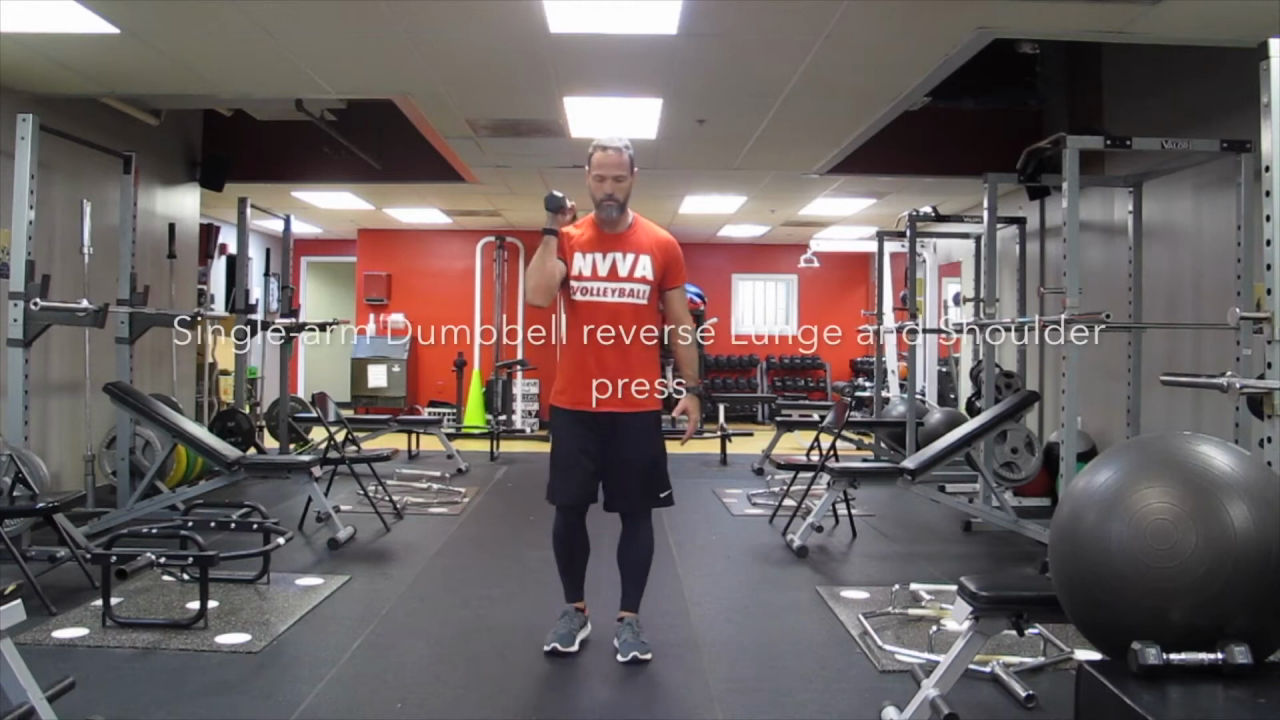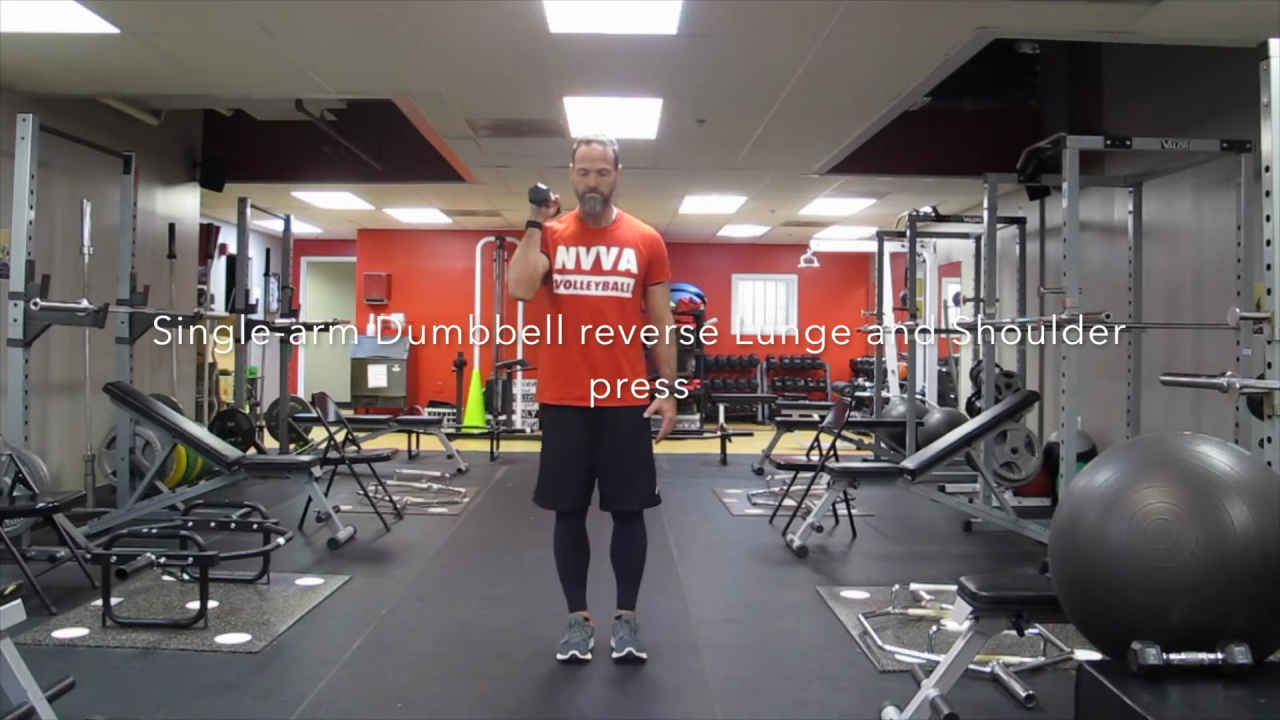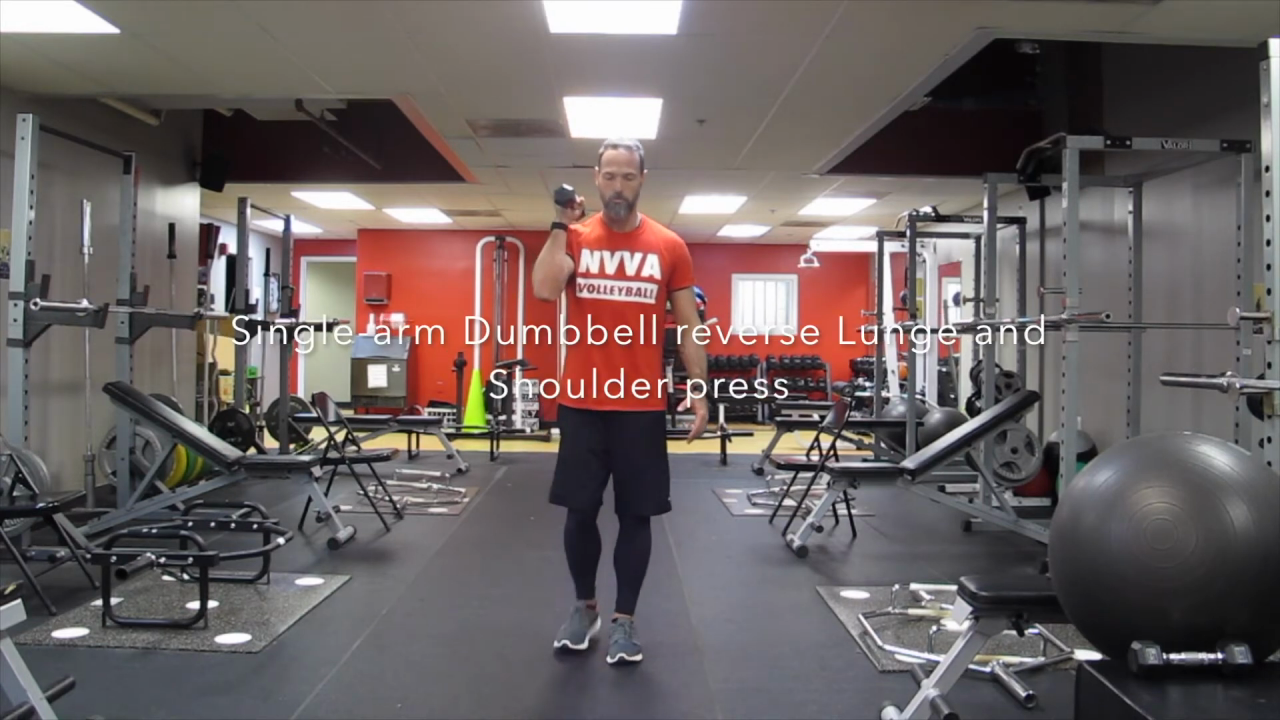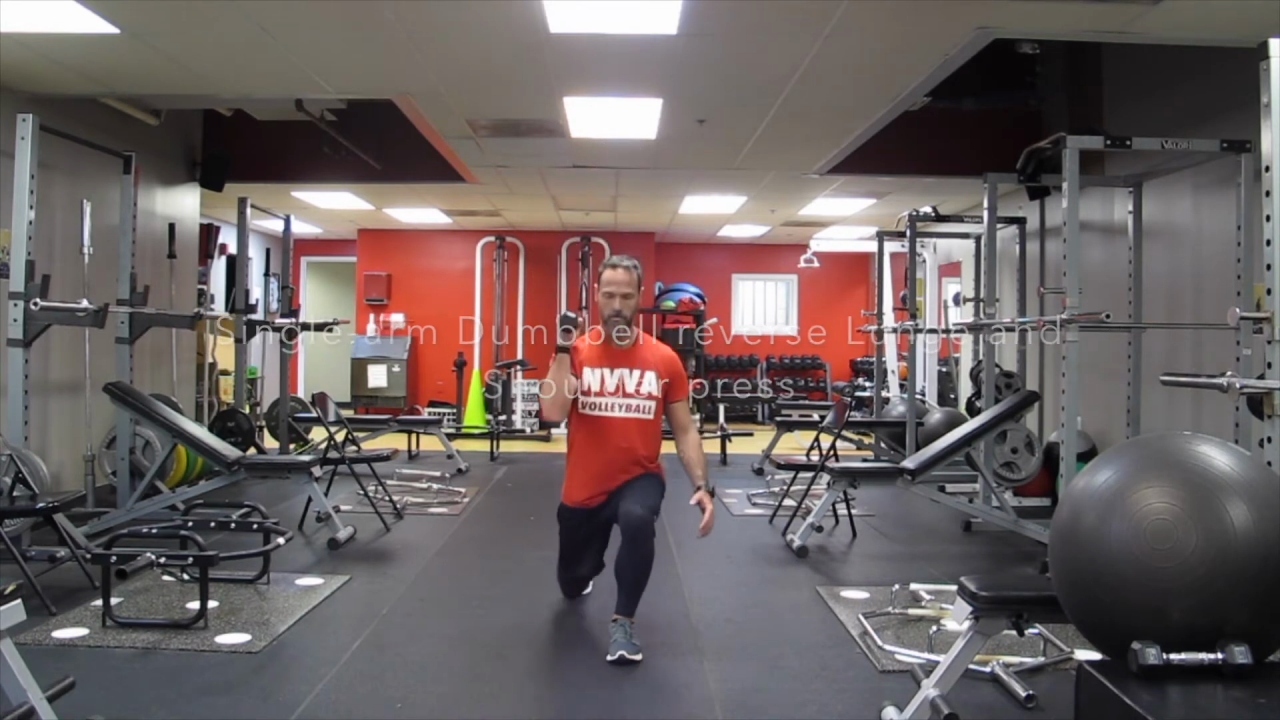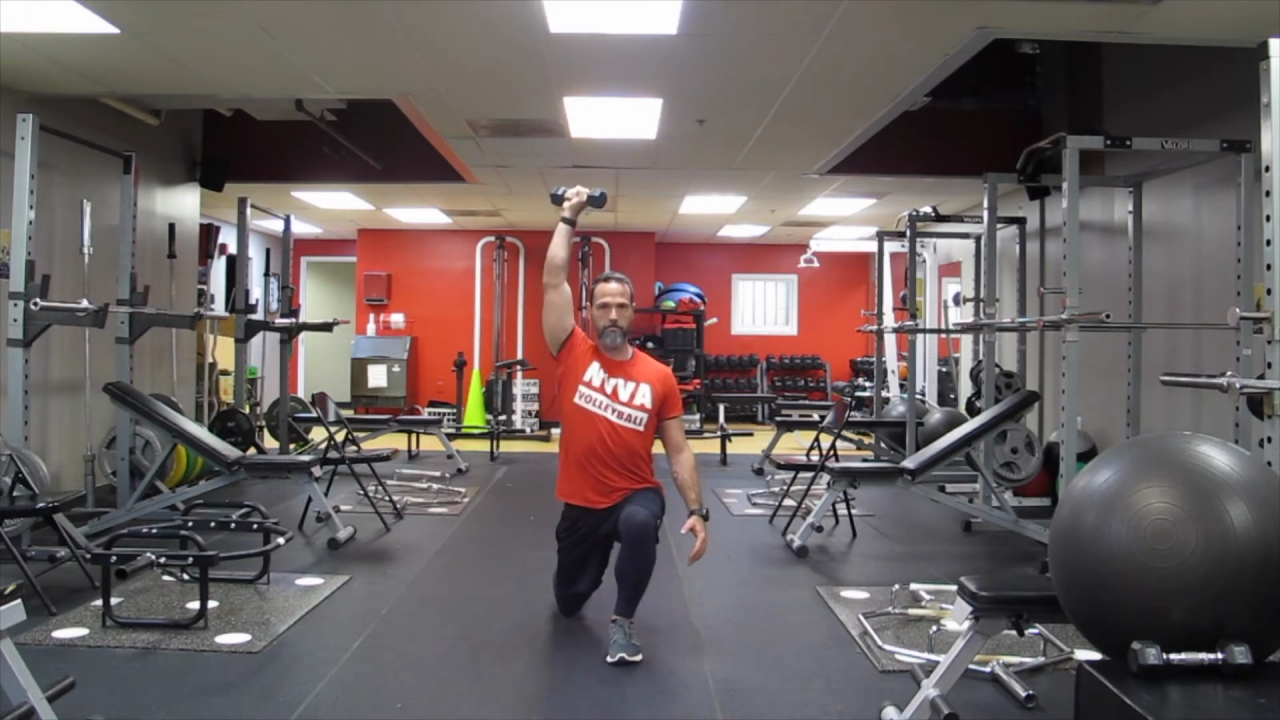
dt=1s
person 1, frame 1
left shoulder: (661, 245)
right shoulder: (566, 239)
left elbow: (679, 322)
right elbow: (537, 297)
left wrist: (691, 389)
right wrist: (552, 230)
left hip: (637, 404)
right hip: (574, 402)
left knee: (636, 512)
right knee: (569, 508)
left ankle: (628, 619)
right ankle: (574, 609)
person 1, frame 2
left shoulder: (646, 241)
right shoulder: (550, 234)
left elbow: (661, 322)
right elbow: (520, 288)
left wrist: (668, 390)
right wrist: (536, 223)
left hip: (626, 399)
right hip: (564, 399)
left knee: (629, 510)
right knee: (569, 510)
left ankle: (625, 618)
right ankle: (578, 618)
person 1, frame 3
left shoulder: (668, 246)
right shoulder: (574, 237)
left elbow: (687, 323)
right elbow: (544, 290)
left wrist: (699, 388)
right wrist: (562, 226)
left hip: (642, 404)
right hip: (581, 400)
left knee: (636, 515)
right knee: (579, 508)
left ankle: (624, 619)
right ankle: (583, 606)
person 1, frame 4
left shoulder: (664, 359)
right shoulder: (575, 351)
left elbow: (684, 430)
right elbow: (553, 412)
left wrist: (701, 486)
right wrist: (564, 349)
left hip: (640, 477)
right hip: (584, 488)
left knee: (637, 521)
right knee: (572, 583)
left ankle: (623, 622)
right ankle: (585, 571)
person 1, frame 5
left shoulder: (659, 376)
right shoulder: (574, 355)
left elbow: (679, 452)
right elbow: (552, 281)
left wrist: (697, 512)
right wrist: (569, 217)
left hip: (637, 495)
right hip: (582, 504)
left knee: (639, 526)
right knee: (569, 603)
left ankle: (623, 622)
right ankle: (592, 565)
